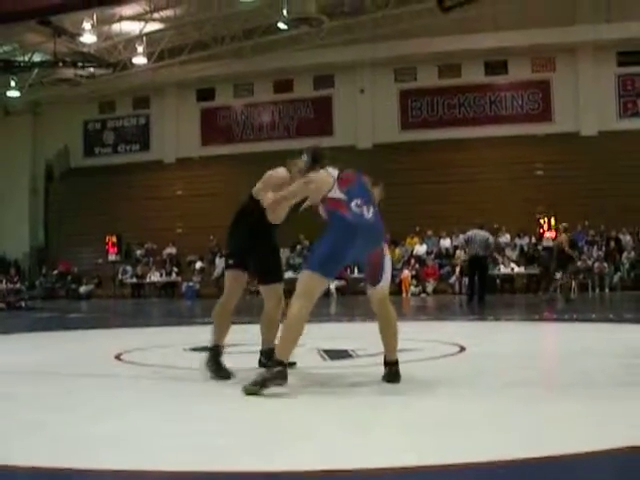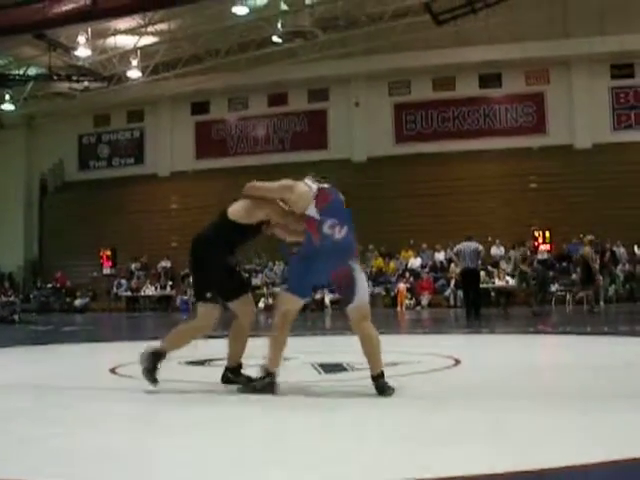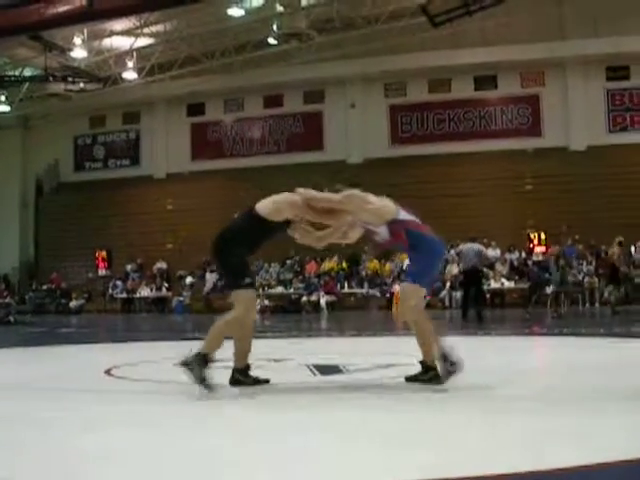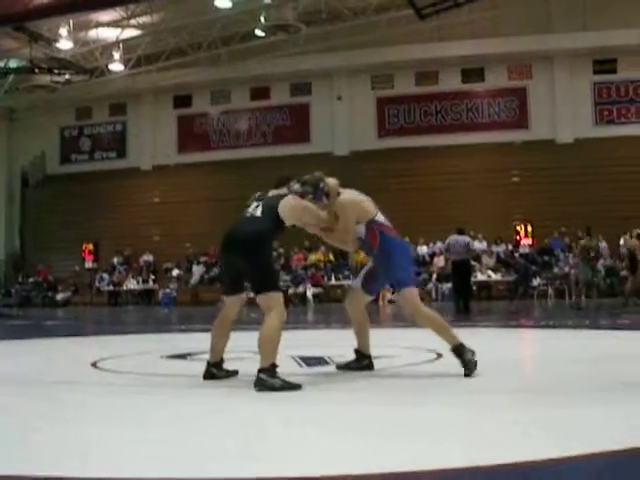
dt=0.7s
person 1, frame 1
left shoulder: (316, 178)
right shoulder: (364, 182)
left elbow: (274, 203)
left hip: (342, 230)
right hip: (374, 232)
left knee: (303, 296)
right knee: (381, 300)
left ankle: (278, 367)
right ankle: (392, 366)
person 1, frame 2
left shoulder: (295, 187)
right shoulder: (337, 196)
left elbow: (250, 189)
left hip: (317, 252)
right hip: (346, 255)
left knee: (284, 313)
right knee: (362, 320)
left ankle: (268, 377)
right ankle: (379, 379)
person 1, frame 3
left shoulder: (358, 200)
right shoulder: (362, 214)
left elbow: (313, 198)
right elbow: (346, 236)
left wrist: (301, 191)
right wrist: (312, 232)
left hip: (428, 249)
right hip: (426, 250)
left knee: (404, 307)
right knee: (413, 311)
left ankle: (444, 358)
right ankle: (430, 369)
person 1, frame 4
left shoulder: (346, 201)
right shoulder: (340, 200)
left elbow: (347, 243)
left wrist: (318, 230)
left hip: (392, 252)
right hip: (381, 257)
left knee: (413, 308)
right knee: (352, 303)
left ankle: (461, 350)
right ankle: (364, 358)
person 2, frame 1
right shoulder: (279, 177)
right elbow: (275, 218)
right wrist: (293, 186)
left hip: (265, 238)
right hip: (244, 233)
left knee: (275, 300)
right knee: (233, 292)
left ankle: (267, 354)
right ankle: (215, 354)
person 2, frame 2
left shoulder: (266, 216)
right shoulder: (260, 203)
left elbow: (291, 234)
right elbow: (297, 224)
left hip: (221, 258)
right hip: (206, 255)
left knee: (247, 313)
right knee: (207, 322)
left ankle: (232, 371)
right ankle: (155, 356)
person 2, frame 3
left shoulder: (289, 216)
right shoulder: (292, 201)
left elbow: (315, 241)
right elbow: (328, 217)
left hip: (236, 251)
right hip: (231, 248)
left knee: (248, 312)
right knee: (244, 309)
left ankle: (240, 371)
right ankle: (200, 359)
person 2, frame 4
left shoulder: (262, 197)
right shoulder: (296, 203)
right elbow: (326, 223)
left hip: (230, 245)
right hip: (254, 249)
left knee: (230, 309)
right knee: (276, 311)
left ankle: (214, 366)
right ankle: (266, 373)
